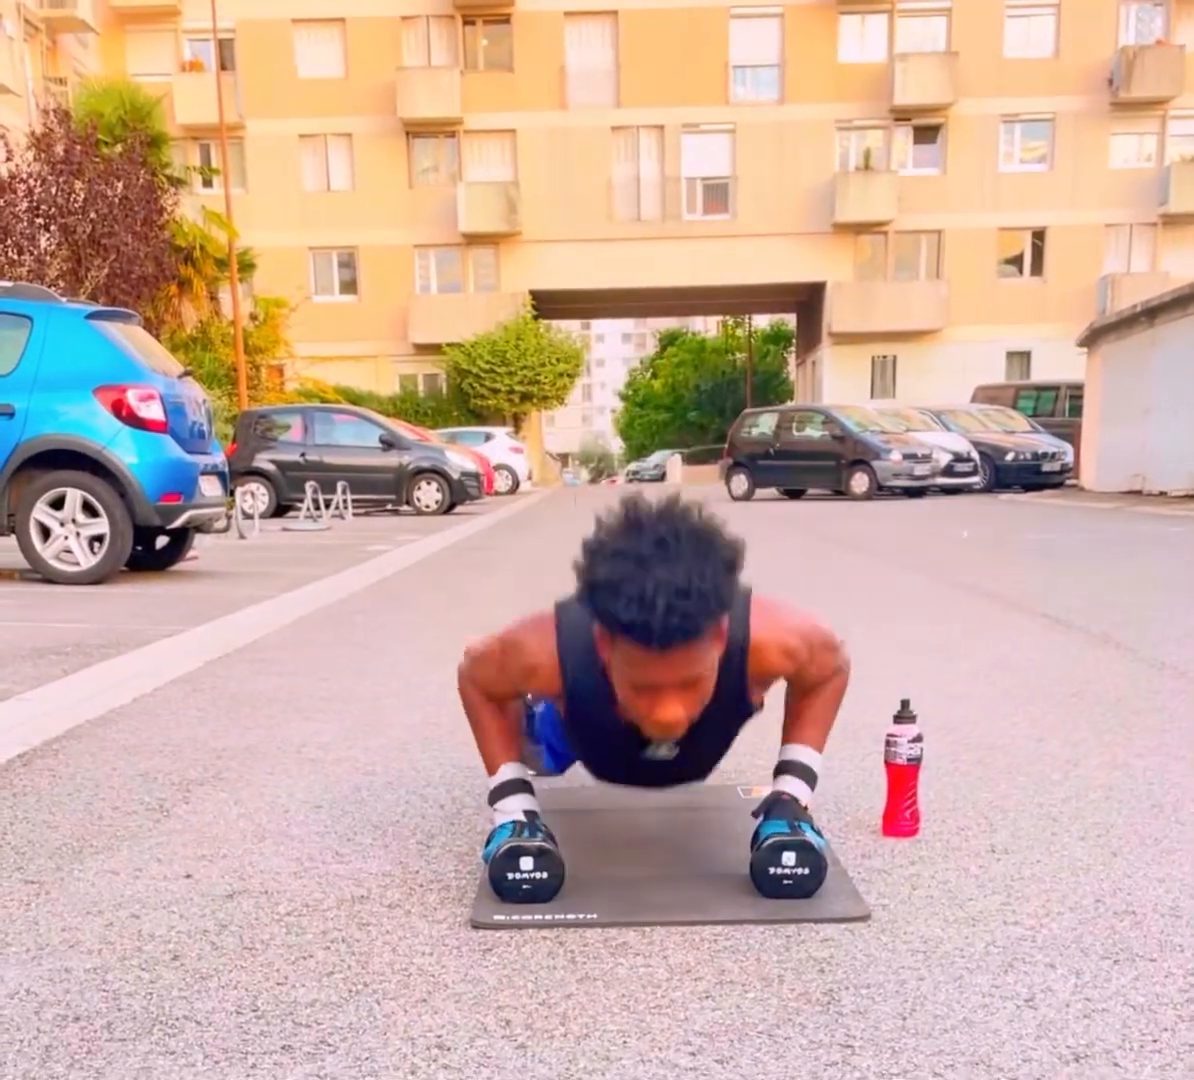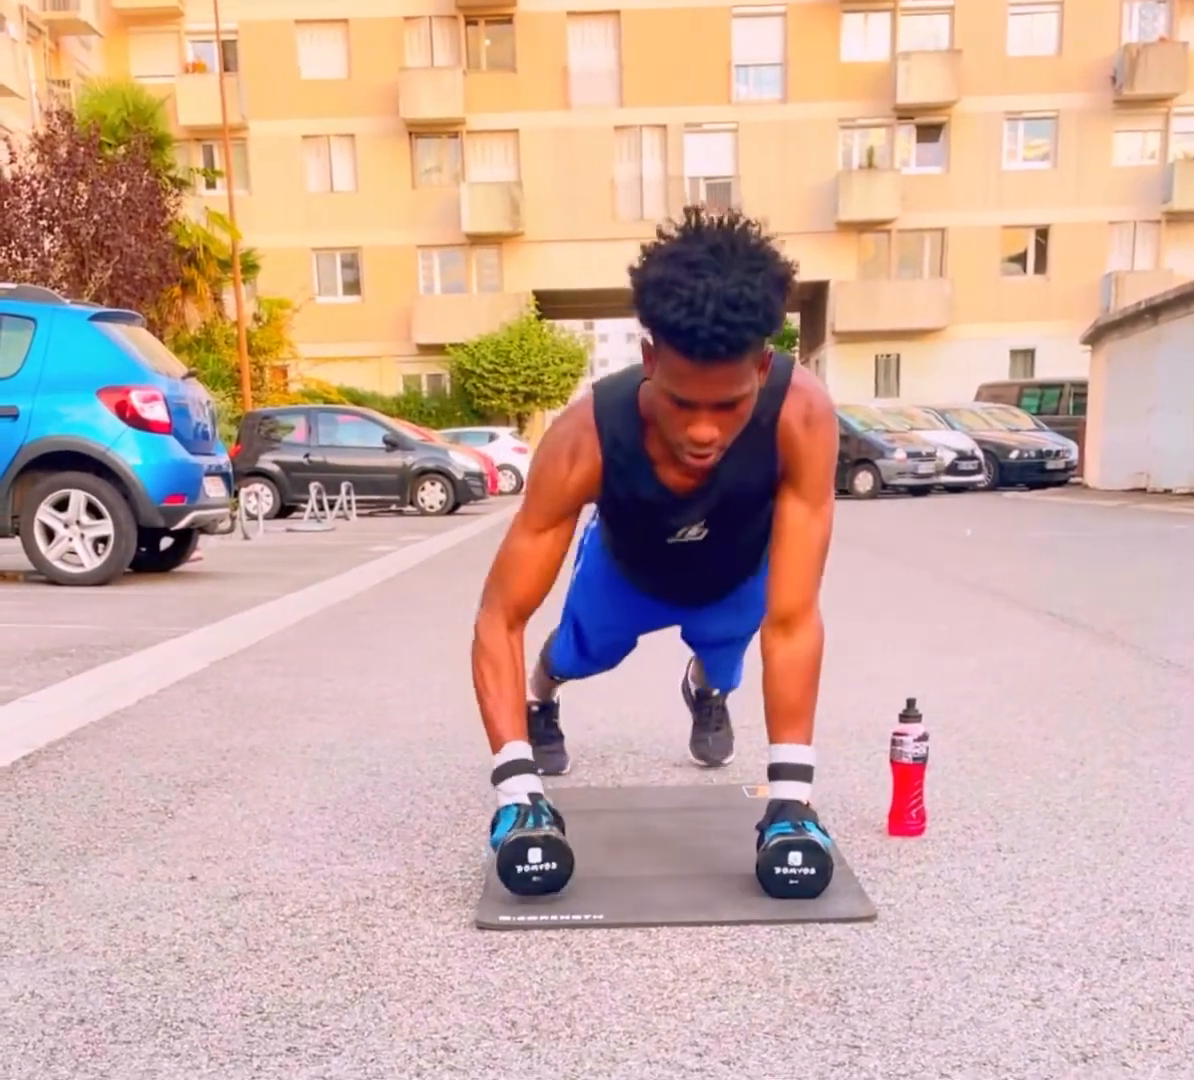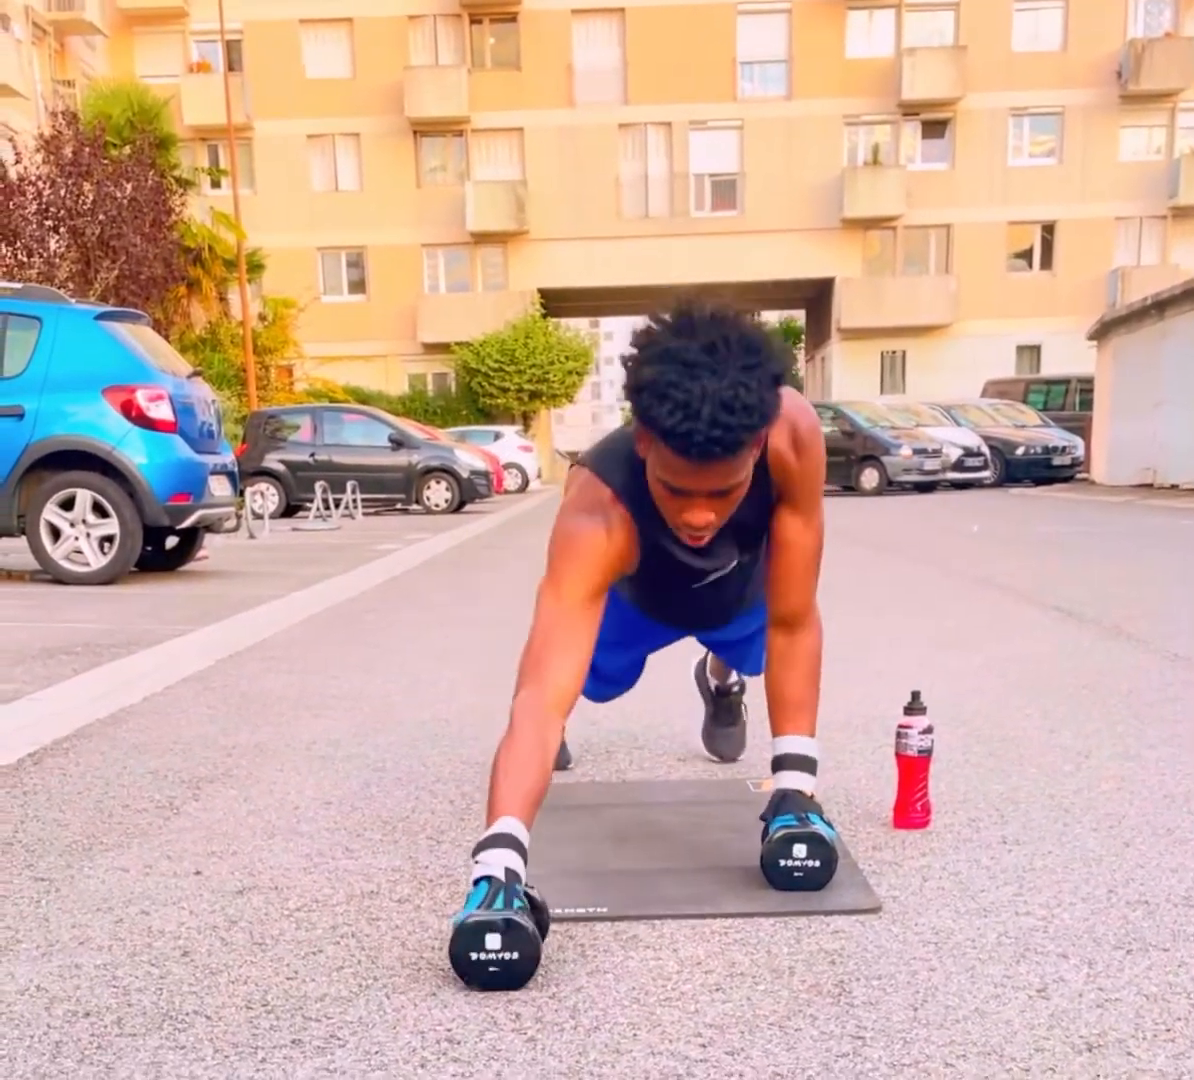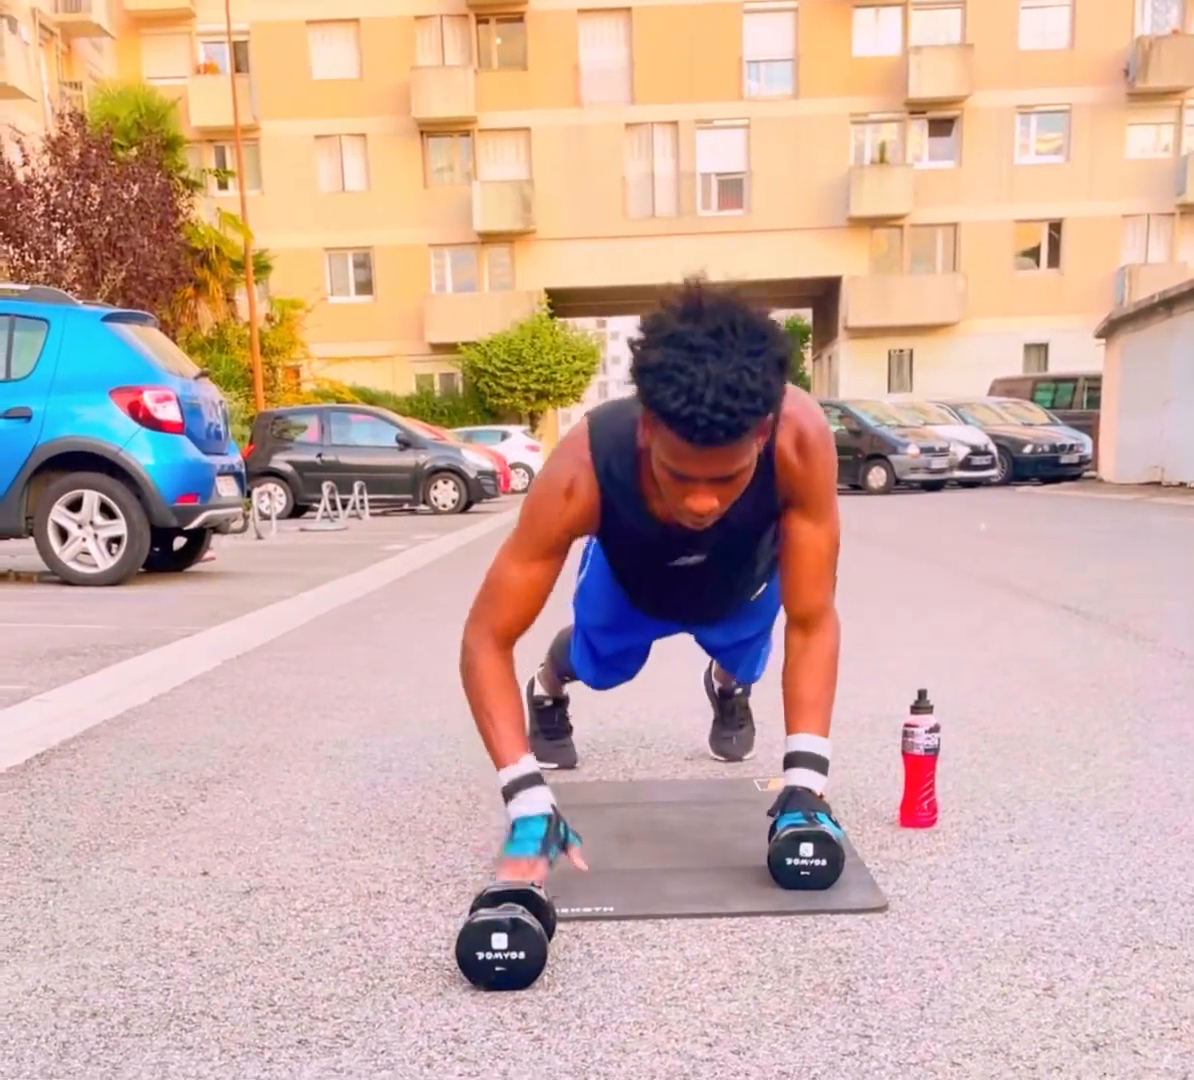
dt=0.5s
person 1, frame 1
left shoulder: (771, 638)
right shoulder: (547, 649)
left elbow: (832, 668)
right elbow: (476, 678)
left wrist: (791, 793)
right wrist: (513, 802)
person 1, frame 2
left shoulder: (801, 414)
right shoulder: (586, 438)
left elbow: (792, 621)
right elbow: (500, 618)
left wrist: (790, 792)
right wrist: (513, 781)
left hip: (736, 574)
right hip: (626, 568)
left knee: (724, 668)
right knee: (582, 653)
left ankle: (704, 687)
right ankle: (539, 696)
person 1, frame 3
left shoulder: (792, 434)
right shoulder: (598, 512)
left elbow: (793, 623)
right elbow: (540, 702)
left wrist: (795, 783)
right wrist: (498, 864)
left hip: (743, 584)
right hip: (639, 592)
left knee: (743, 661)
right knee: (596, 677)
left ankle: (721, 685)
person 1, frame 4
left shoulder: (799, 437)
right shoulder: (582, 472)
left elbow: (810, 622)
right elbow: (487, 638)
left wrist: (805, 780)
right wrist: (526, 797)
left hip: (743, 582)
right hip: (628, 582)
left knee: (742, 667)
right knee: (597, 667)
left ankle: (727, 684)
right ankle: (548, 686)
